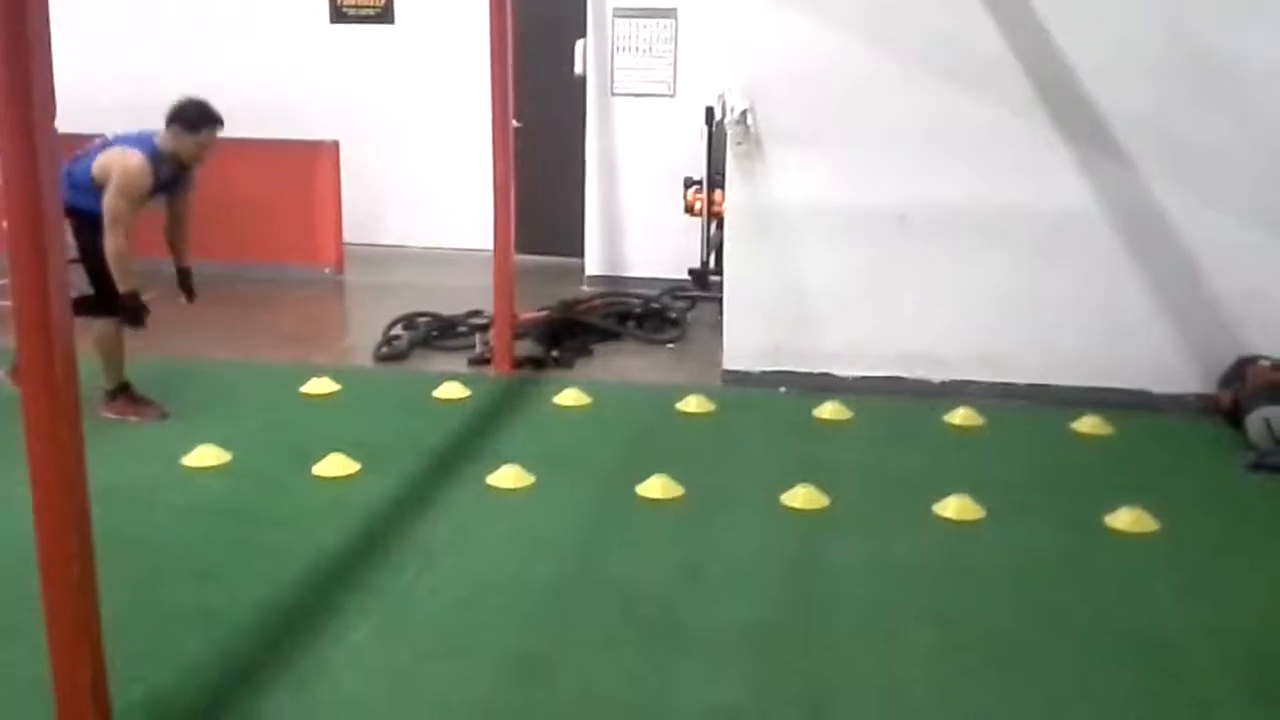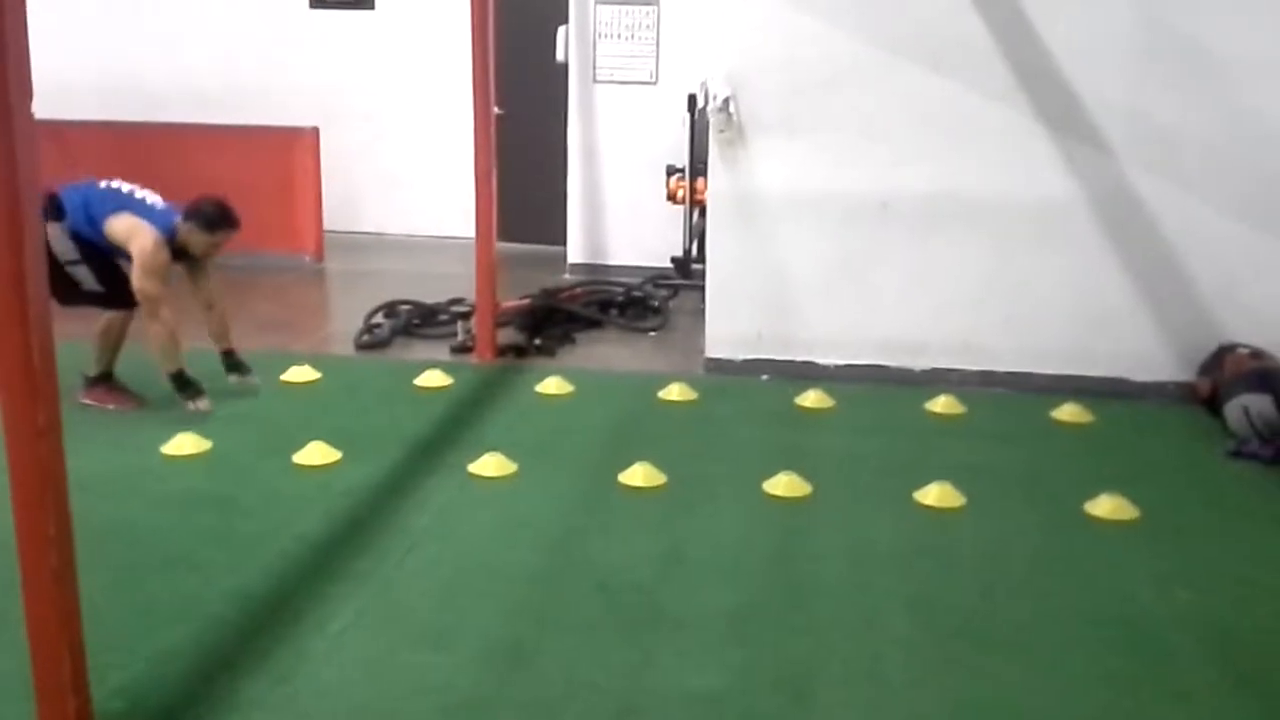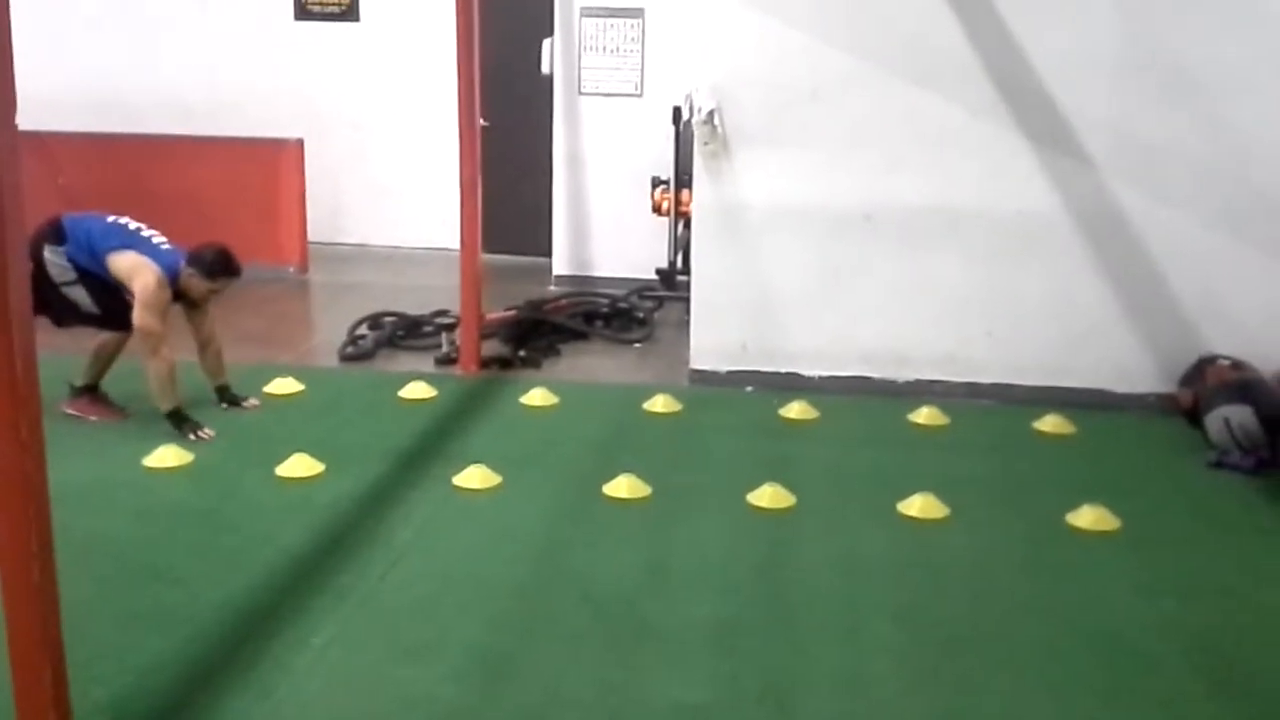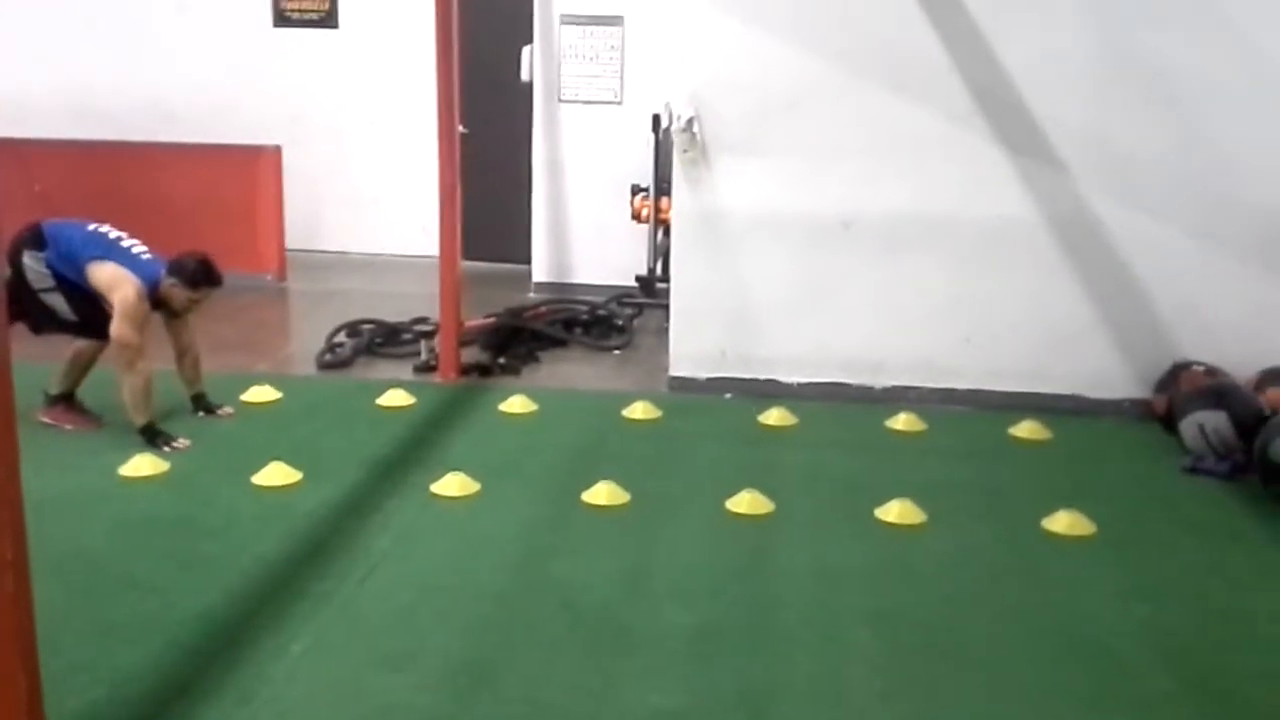
dt=0.5s
person 1, frame 1
left shoulder: (180, 165)
right shoulder: (134, 166)
left elbow: (177, 220)
right elbow: (117, 235)
left wrist: (183, 271)
right wrist: (129, 297)
left hip: (91, 215)
right hip: (65, 216)
right knee: (107, 302)
right ankle: (116, 395)
person 1, frame 2
left shoulder: (190, 235)
right shoulder: (152, 245)
left elbow: (210, 303)
right elbow: (156, 316)
left wrist: (229, 357)
right wrist: (179, 378)
left hip: (81, 218)
right hip: (57, 218)
right knee: (121, 301)
right ankle: (98, 383)
person 1, frame 3
left shoulder: (191, 275)
right shoulder: (154, 283)
left elbow: (207, 341)
right elbow: (156, 354)
left wrist: (223, 391)
right wrist: (176, 417)
left hip: (82, 241)
right hip: (56, 246)
right knee: (119, 323)
right ankle: (83, 395)
person 1, frame 4
left shoulder: (171, 284)
right shoulder: (133, 295)
left elbow: (186, 349)
right elbow: (132, 366)
left wrist: (199, 399)
right wrist: (148, 431)
left hip: (62, 249)
right hip: (35, 251)
right knee: (97, 332)
right ankle: (58, 403)
